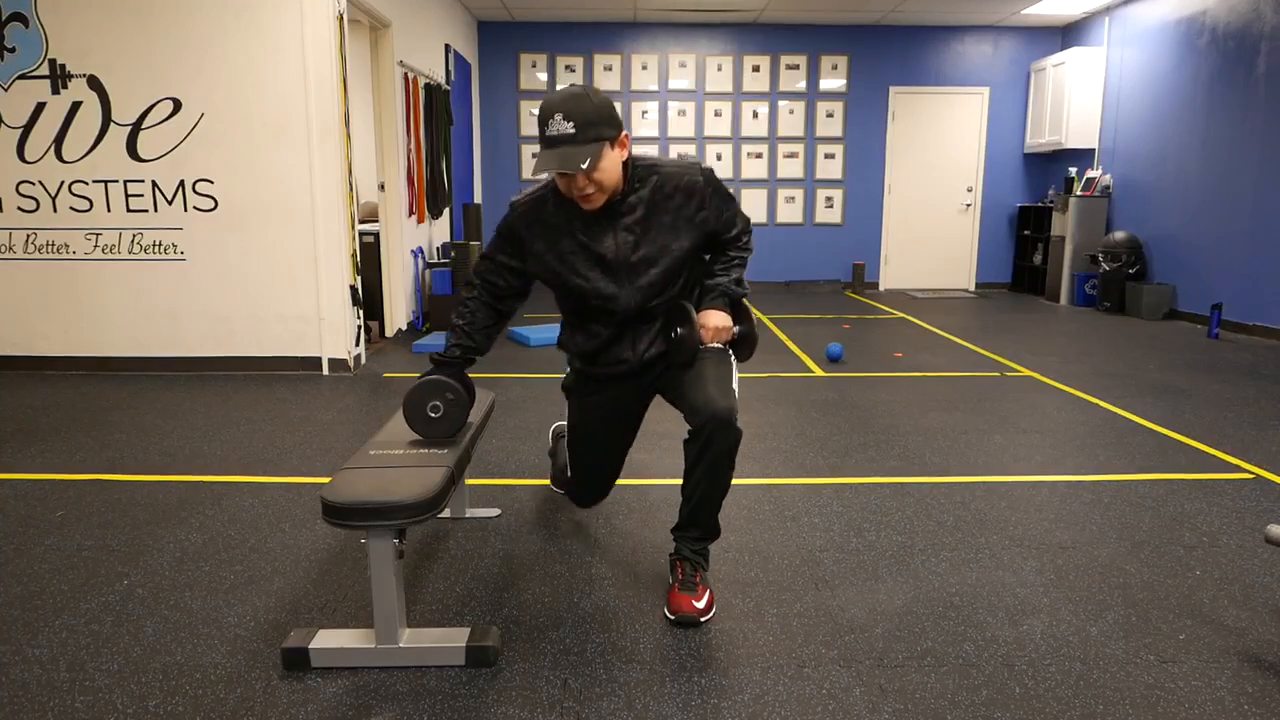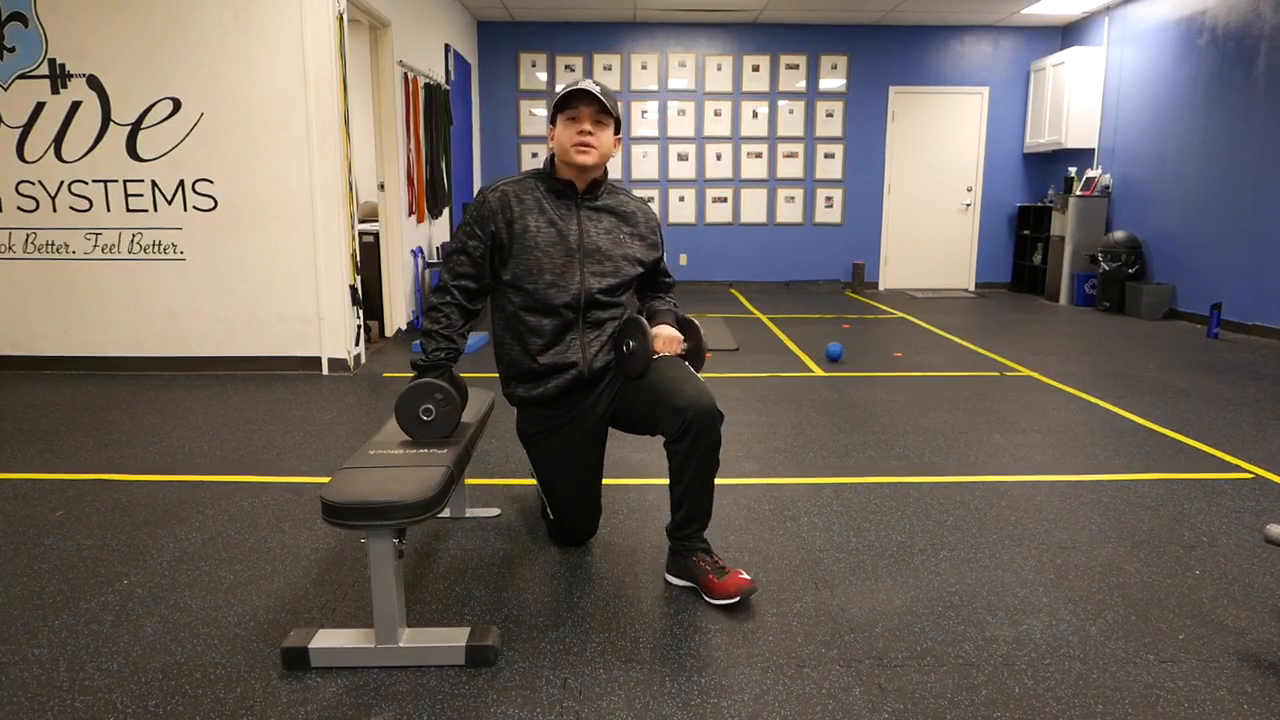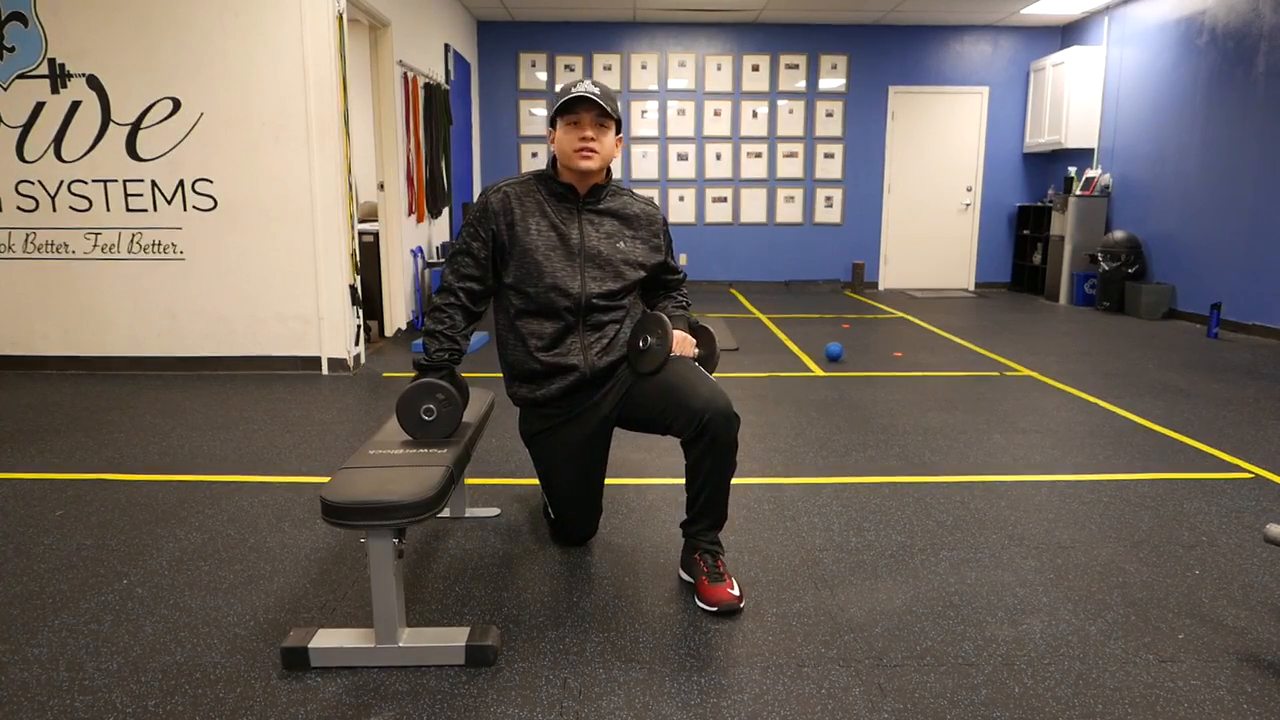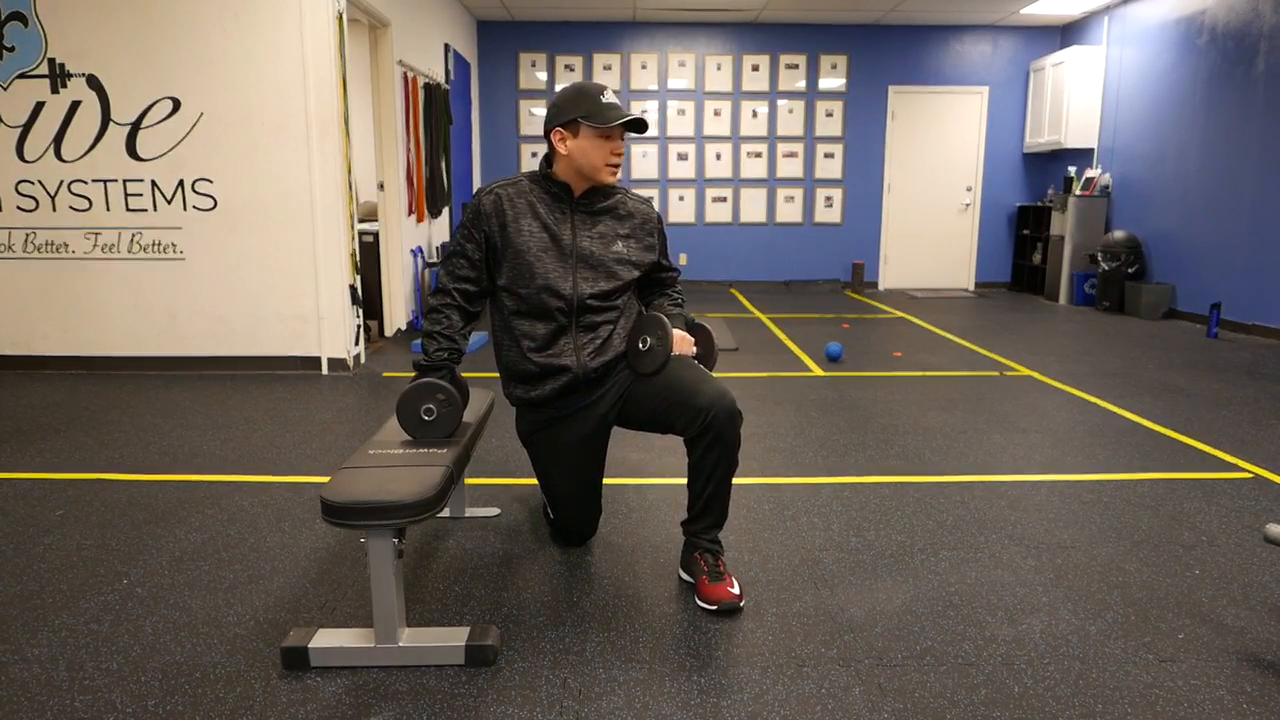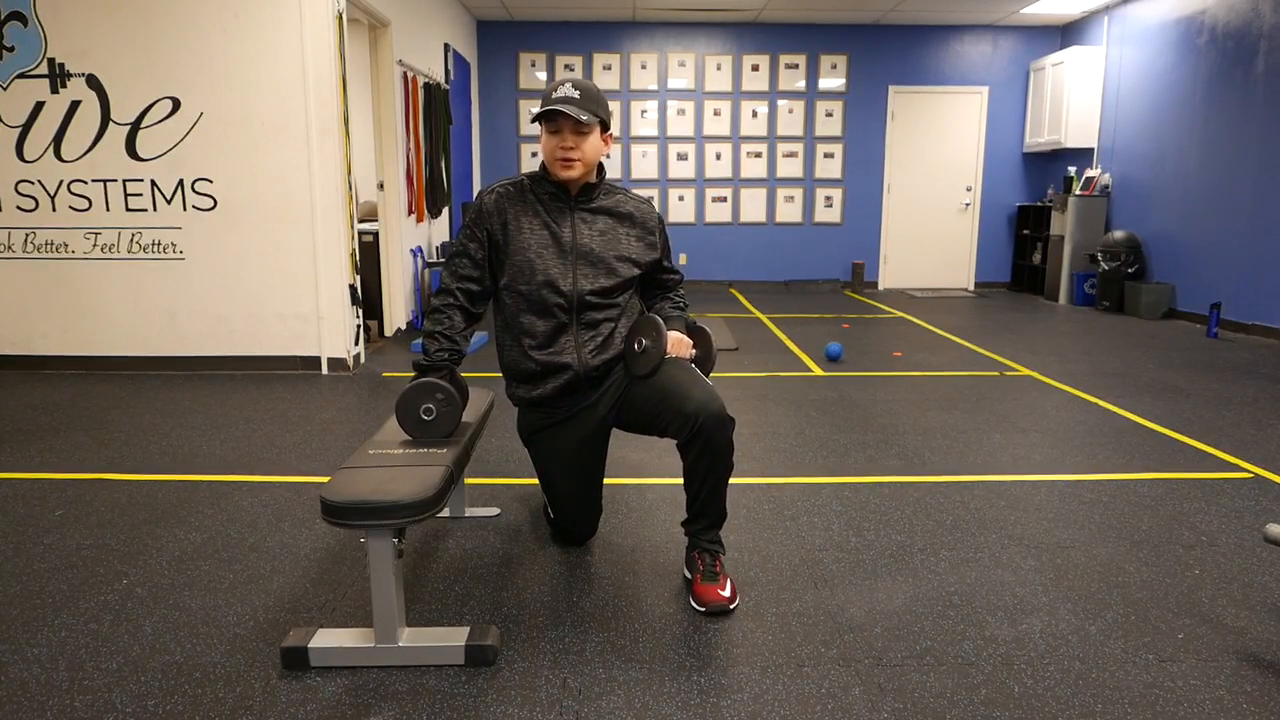
dt=1s
person 1, frame 1
left shoulder: (686, 185)
right shoulder: (531, 218)
left elbow: (735, 235)
right elbow: (487, 296)
left wrist: (717, 301)
right wrist: (448, 370)
right hip: (601, 359)
left knee: (717, 417)
right knee: (585, 487)
left ankle: (690, 558)
right ankle: (565, 443)
person 1, frame 2
left shoulder: (637, 216)
right shoulder: (501, 203)
left elbow: (656, 285)
right elbow: (456, 290)
left wrist: (664, 322)
right wrist: (433, 370)
left hip: (623, 364)
right hip: (546, 389)
left knee: (697, 409)
right knee: (572, 530)
left ankle: (687, 551)
right ankle: (556, 472)
person 1, frame 3
left shoulder: (643, 216)
right shoulder: (504, 205)
left elbow: (668, 285)
right elbow: (460, 292)
left wrist: (676, 326)
right wrist: (435, 374)
left hip: (629, 367)
right hip: (550, 394)
left knee: (714, 413)
right knee: (573, 529)
left ankle: (701, 550)
right ankle: (564, 476)
person 1, frame 4
left shoulder: (637, 216)
right shoulder: (497, 207)
left elbow: (662, 284)
right elbow: (455, 294)
left wrist: (674, 325)
right wrist: (435, 373)
left hip: (626, 367)
right hip: (546, 395)
left knee: (717, 408)
right knee: (573, 529)
left ankle: (701, 550)
right ankle: (564, 475)
person 1, frame 5
left shoulder: (638, 215)
right shoulder: (499, 207)
left elbow: (665, 286)
right elbow: (458, 293)
left wrist: (674, 327)
right wrist: (436, 372)
left hip: (628, 366)
right hip: (548, 395)
left knee: (708, 415)
right knee: (573, 529)
left ankle: (704, 550)
right ankle: (566, 479)
